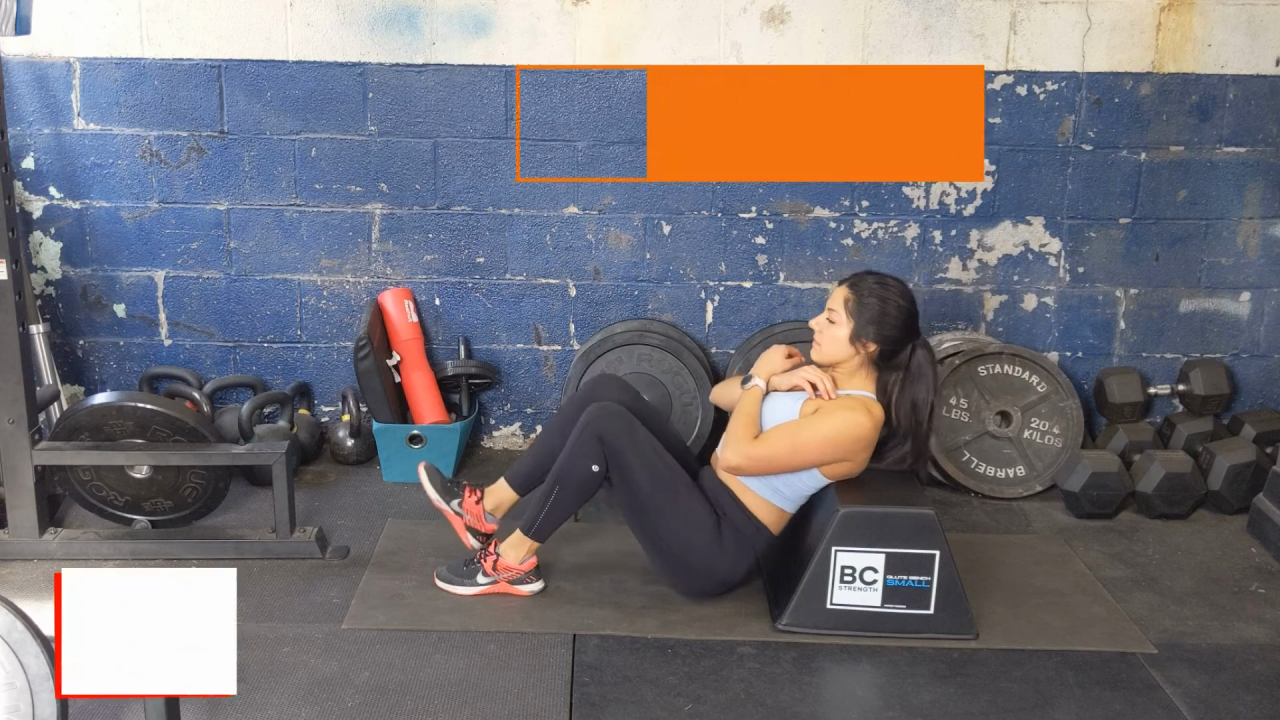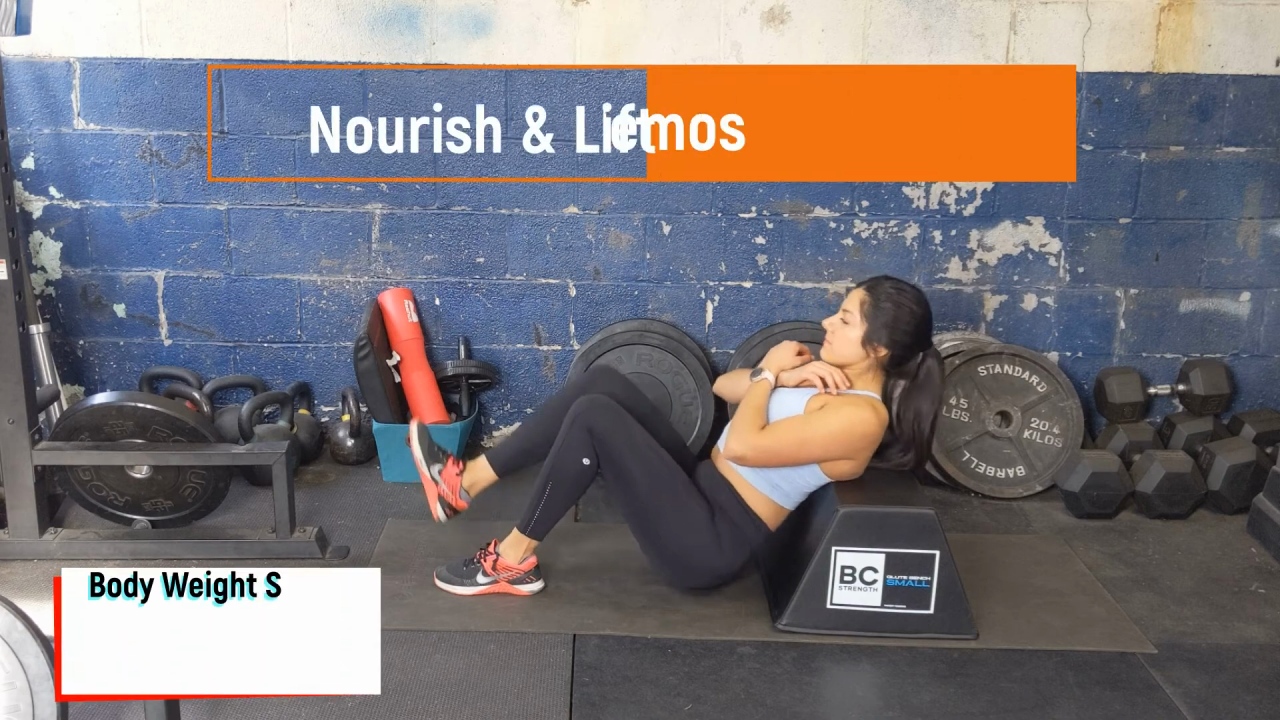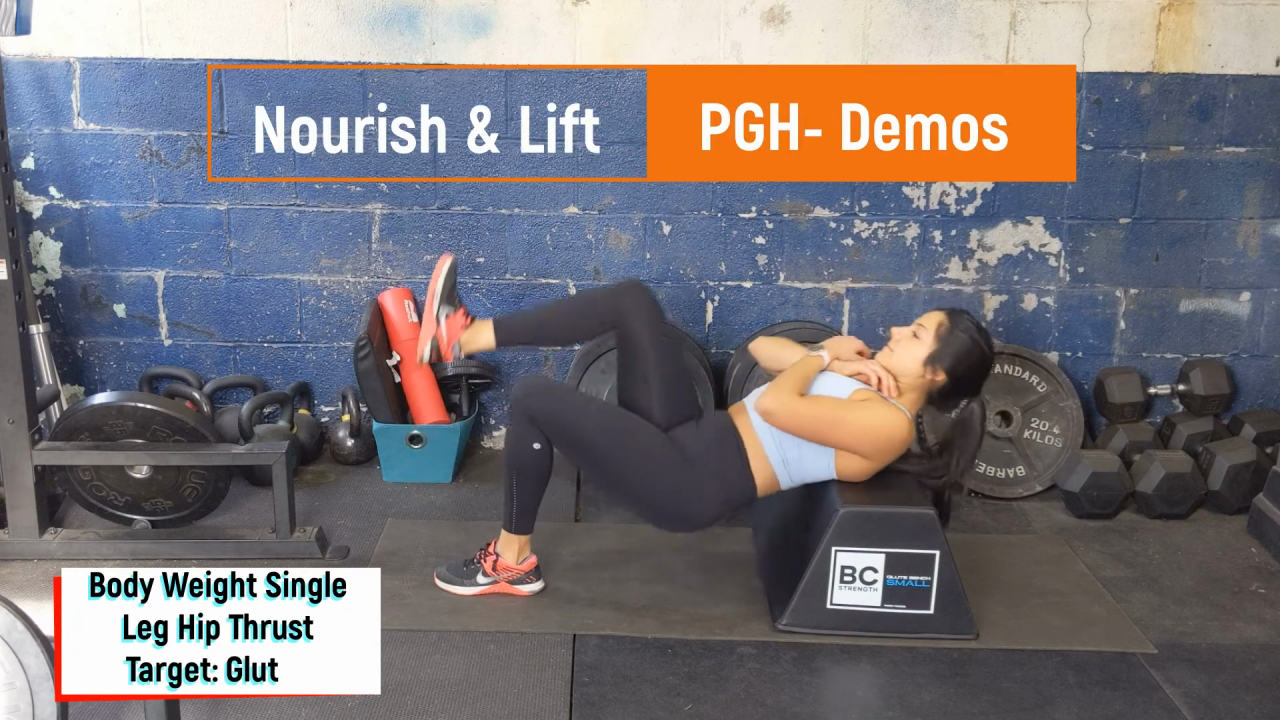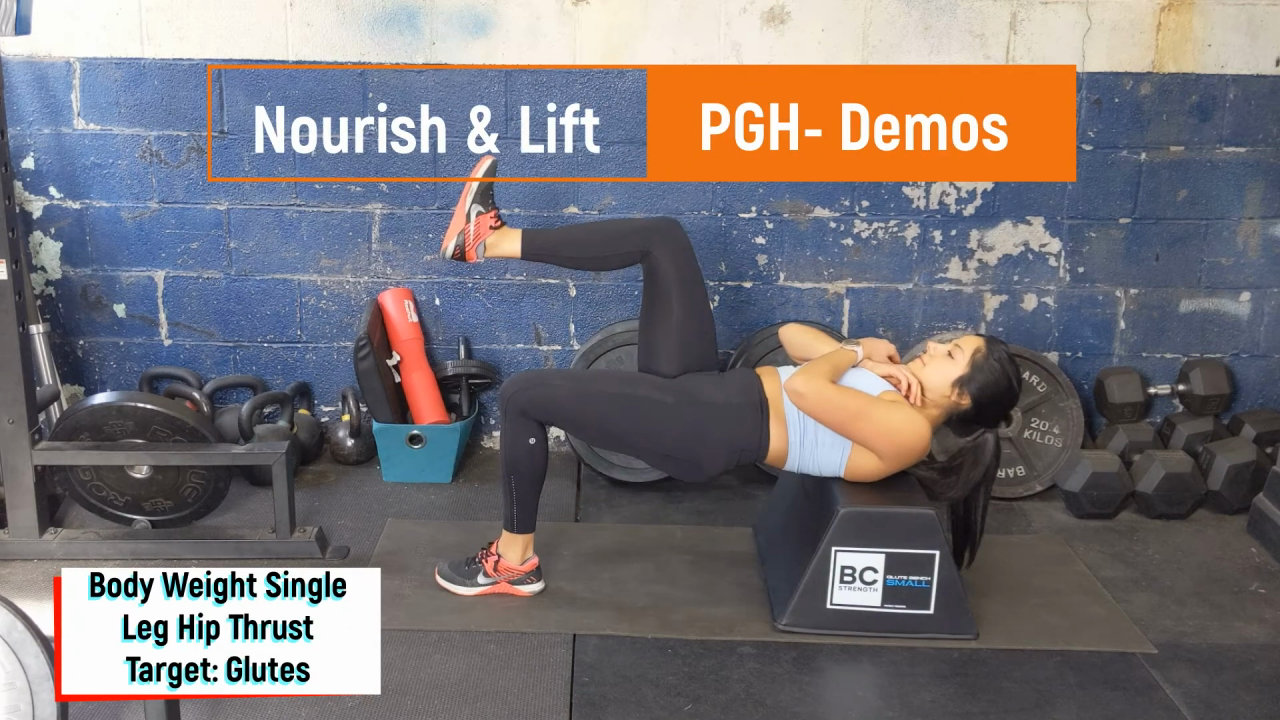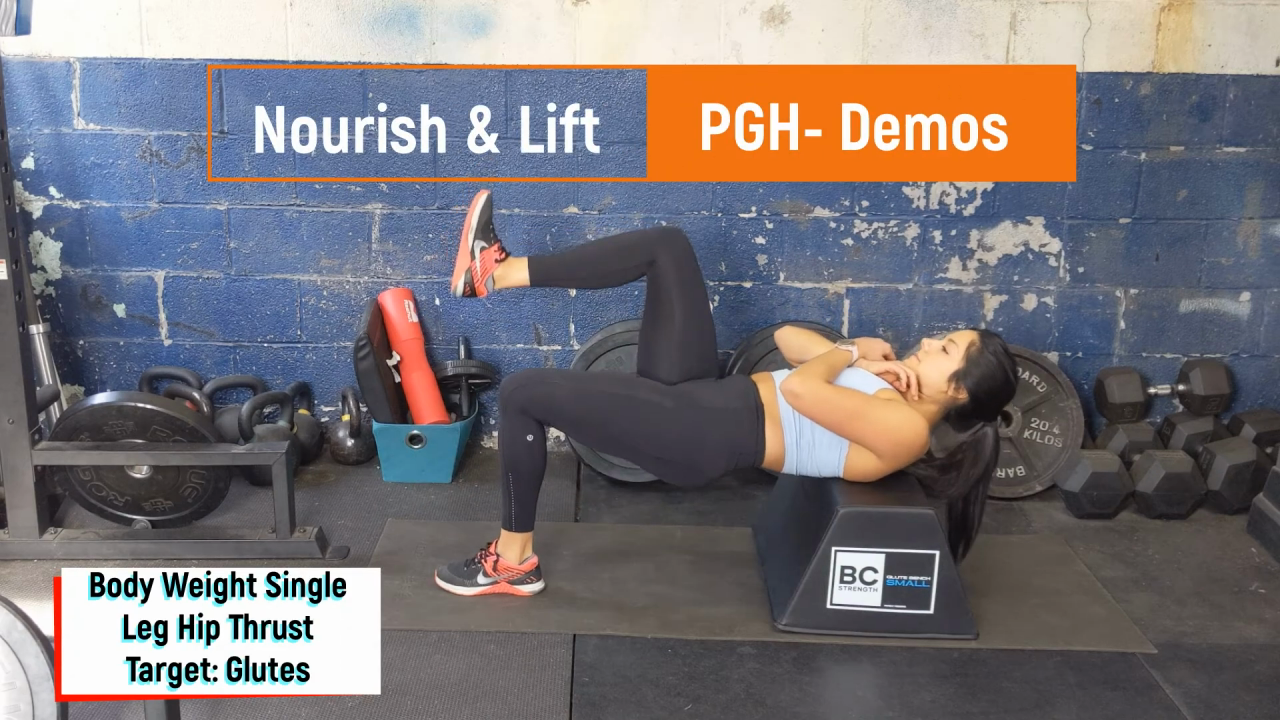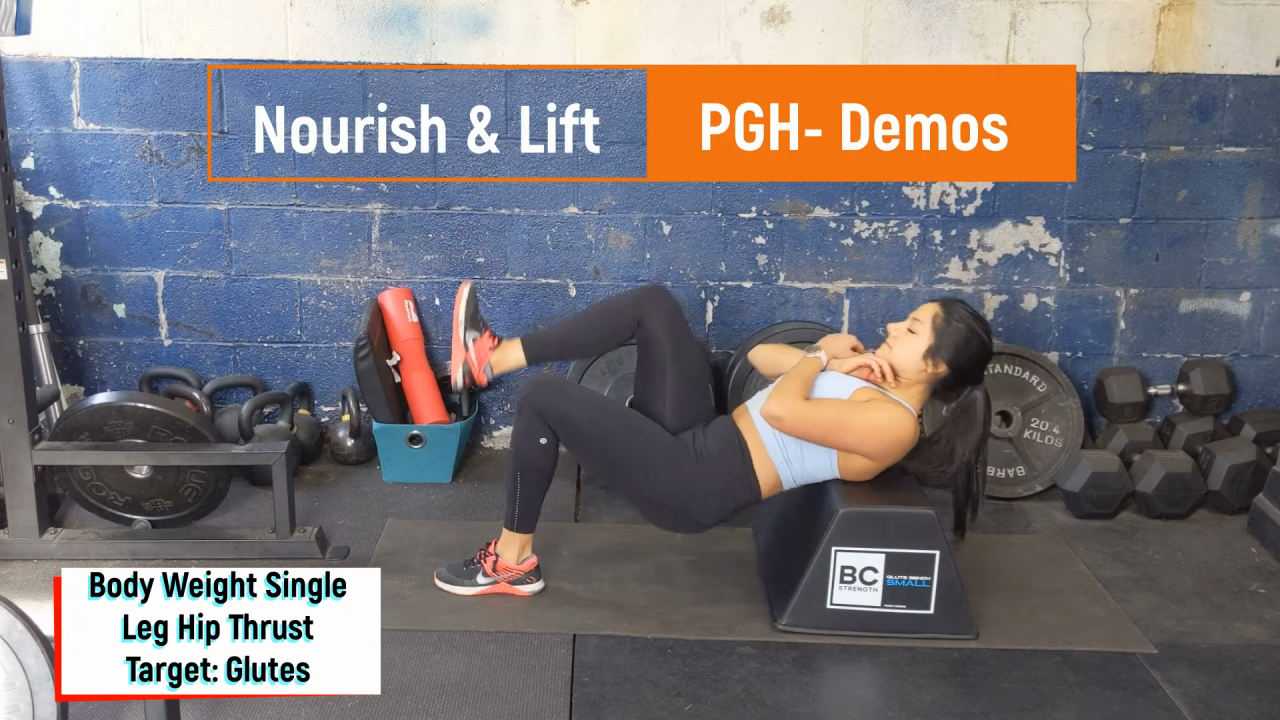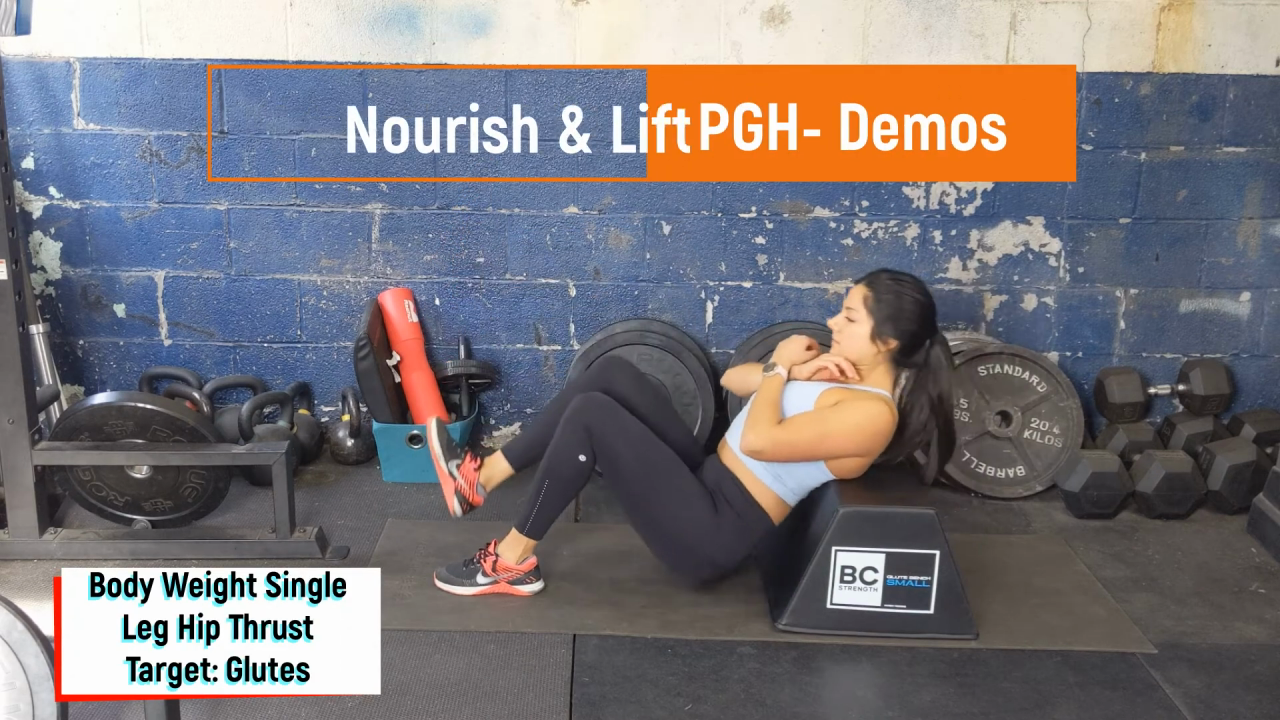
dt=0.7s
person 1, frame 1
left shoulder: (856, 418)
right shoulder: (829, 377)
left elbow: (736, 455)
right elbow: (719, 396)
left wrist: (761, 379)
right wrist: (776, 381)
left hip: (715, 548)
right hip: (702, 494)
left knee: (606, 423)
right knee: (605, 390)
left ankle: (513, 560)
right ankle: (487, 508)
person 1, frame 2
left shoulder: (860, 416)
right shoulder: (834, 378)
left elbow: (741, 445)
right elbow: (724, 387)
left wrist: (770, 373)
right wrist: (783, 377)
left hip: (708, 542)
right hip: (701, 488)
left knee: (594, 415)
right knee: (602, 382)
left ankle: (513, 560)
right ankle: (464, 482)
person 1, frame 3
left shoulder: (889, 425)
right shoulder: (875, 379)
left elbow: (774, 405)
right elbow: (761, 349)
left wrist: (823, 358)
right wrist: (830, 355)
left hip: (687, 480)
right hip: (687, 438)
left knee: (534, 397)
right knee: (630, 298)
left ankle: (512, 563)
right ankle: (465, 333)
person 1, frame 4
left shoulder: (907, 432)
right shoulder: (895, 392)
left elbow: (804, 387)
right elbow: (791, 334)
left wrist: (854, 353)
right wrist: (861, 357)
left hip: (701, 430)
right hip: (703, 389)
left knee: (523, 394)
right knee: (663, 237)
left ankle: (515, 561)
right ankle: (490, 240)
person 1, frame 5
left shoulder: (905, 429)
right shoulder: (891, 394)
left elbow: (800, 387)
right elbow: (788, 338)
left wrist: (849, 352)
right wrist: (855, 355)
left hip: (699, 435)
right hip: (699, 396)
left knee: (522, 392)
right knee: (667, 245)
left ankle: (513, 561)
right ankle: (497, 272)
person 1, frame 6
left shoulder: (894, 425)
right shoulder: (879, 380)
left elbow: (779, 408)
right elbow: (760, 356)
left wrist: (821, 355)
right wrist: (828, 357)
left hip: (693, 483)
right hip: (697, 438)
left knee: (542, 397)
right knee: (653, 303)
left ankle: (512, 562)
right ankle: (492, 356)
person 1, frame 7
left shoulder: (871, 413)
right shoulder: (844, 372)
left elbow: (758, 439)
right elbow: (731, 380)
left wrist: (780, 368)
right wrist: (792, 371)
left hip: (714, 534)
right hip: (707, 483)
left knee: (592, 412)
right knee: (611, 374)
left ankle: (512, 562)
right ankle: (480, 478)
